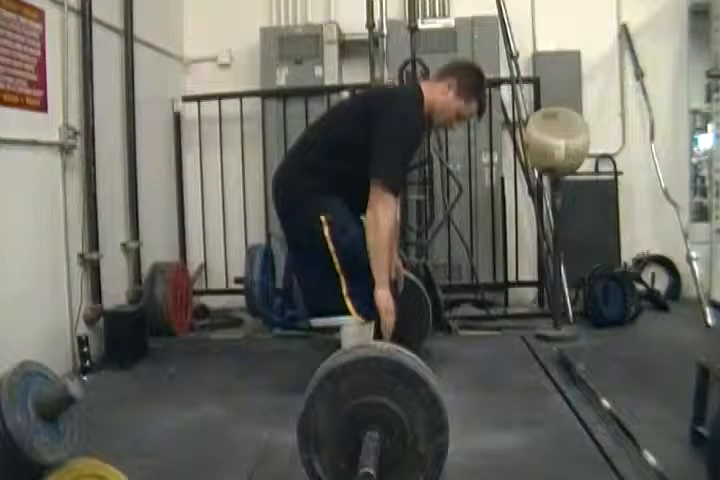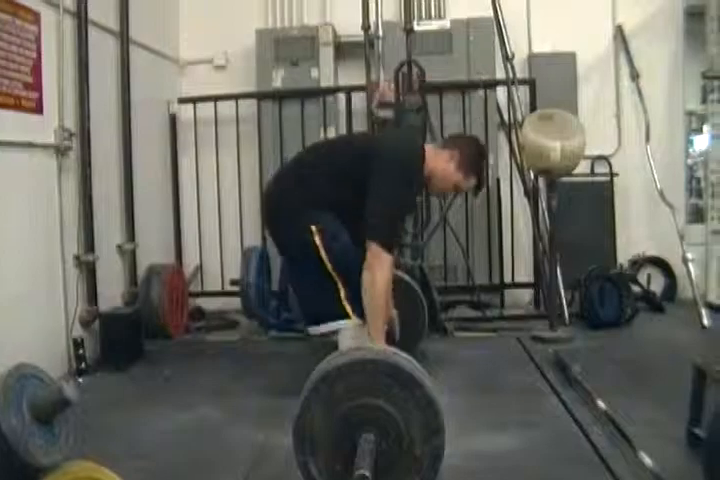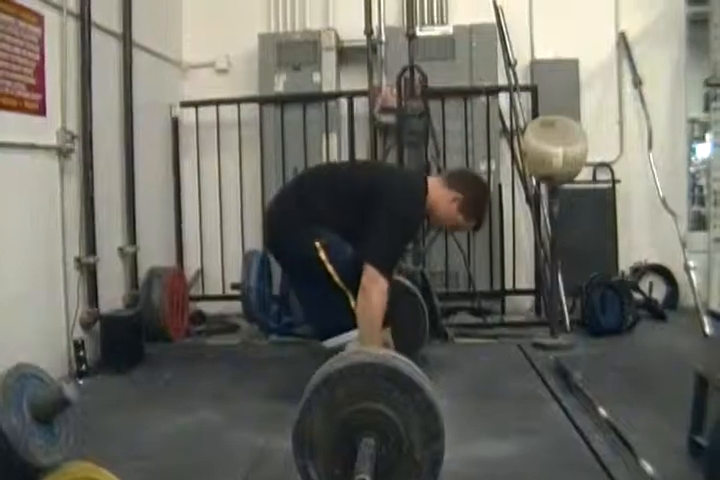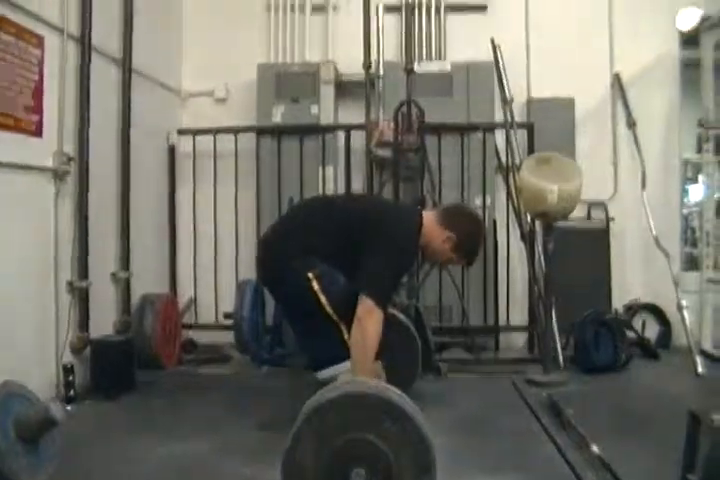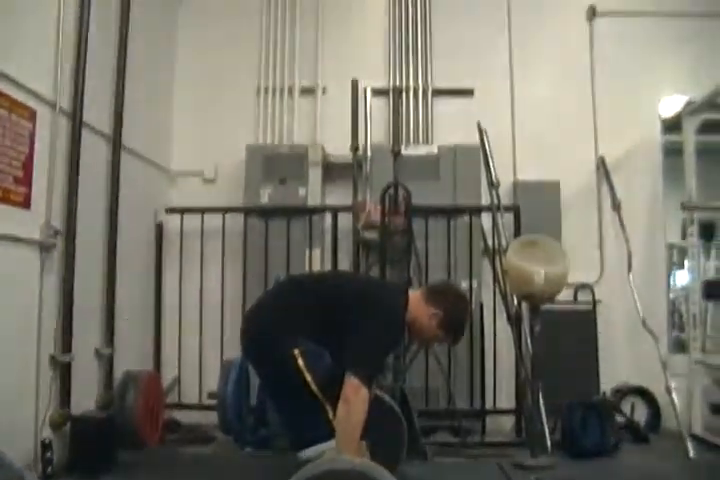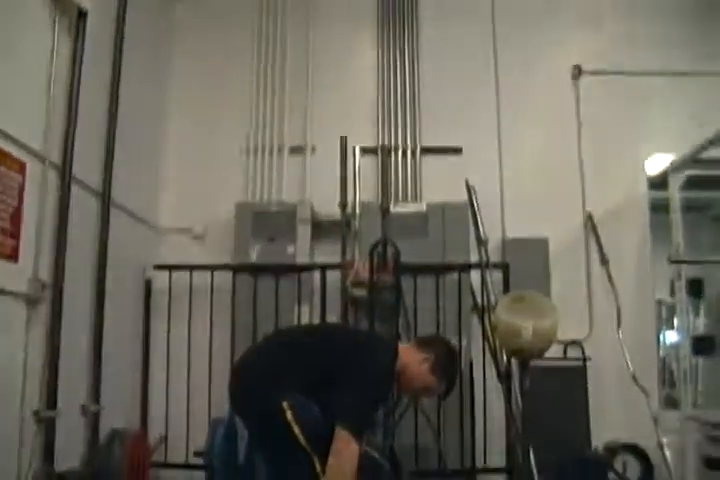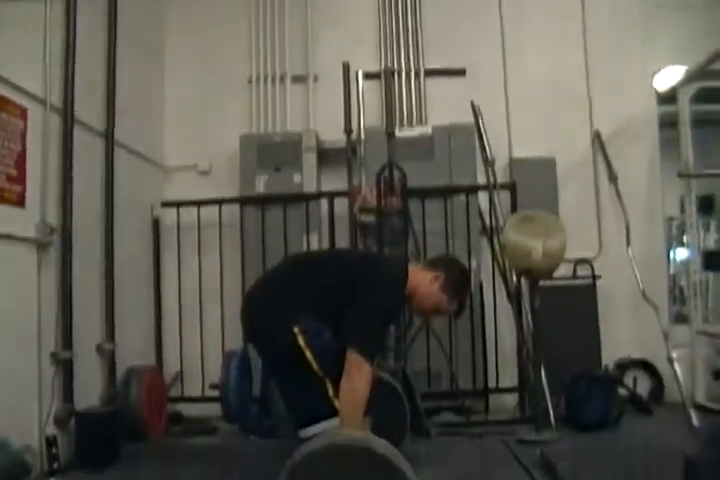
dt=0.2s
person 1, frame 1
left shoulder: (405, 107)
right shoulder: (402, 113)
left elbow: (388, 196)
right elbow: (381, 203)
left wrist: (392, 251)
right wrist: (382, 285)
left hip: (316, 190)
right hip: (307, 191)
left knee: (359, 291)
right knee: (355, 305)
person 1, frame 2
left shoulder: (406, 162)
right shoulder: (402, 171)
left elbow: (382, 247)
right elbow: (377, 260)
left wrist: (387, 302)
right wrist: (377, 343)
left hip: (299, 204)
right hip: (294, 205)
left knee: (364, 300)
right knee: (352, 311)
person 1, frame 3
left shoulder: (408, 191)
right shoulder: (404, 204)
left elbow: (376, 274)
right elbow: (372, 285)
left wrist: (379, 330)
left hip: (294, 219)
right hip: (296, 223)
right knee: (359, 324)
person 1, frame 4
left shoulder: (403, 225)
right shoulder: (400, 238)
left elbow: (368, 307)
right elbow: (367, 316)
left wrist: (370, 366)
left hip: (288, 250)
right hip: (289, 254)
right knee: (350, 355)
person 1, frame 5
left shoulder: (388, 308)
right shoulder: (387, 318)
left elbow: (354, 385)
right elbow: (354, 395)
left wrist: (356, 447)
left hip: (274, 328)
right hip: (275, 332)
right knee: (335, 434)
person 1, frame 6
left shoulder: (378, 356)
right shoulder: (375, 364)
left elbow: (345, 438)
right elbow: (344, 446)
left hip: (261, 378)
right hip: (264, 382)
person 1, frame 7
left shoulder: (388, 279)
right shoulder: (384, 288)
left elbow: (358, 363)
right elbow: (357, 369)
left hip: (275, 307)
right hip: (275, 310)
right knee: (332, 412)
